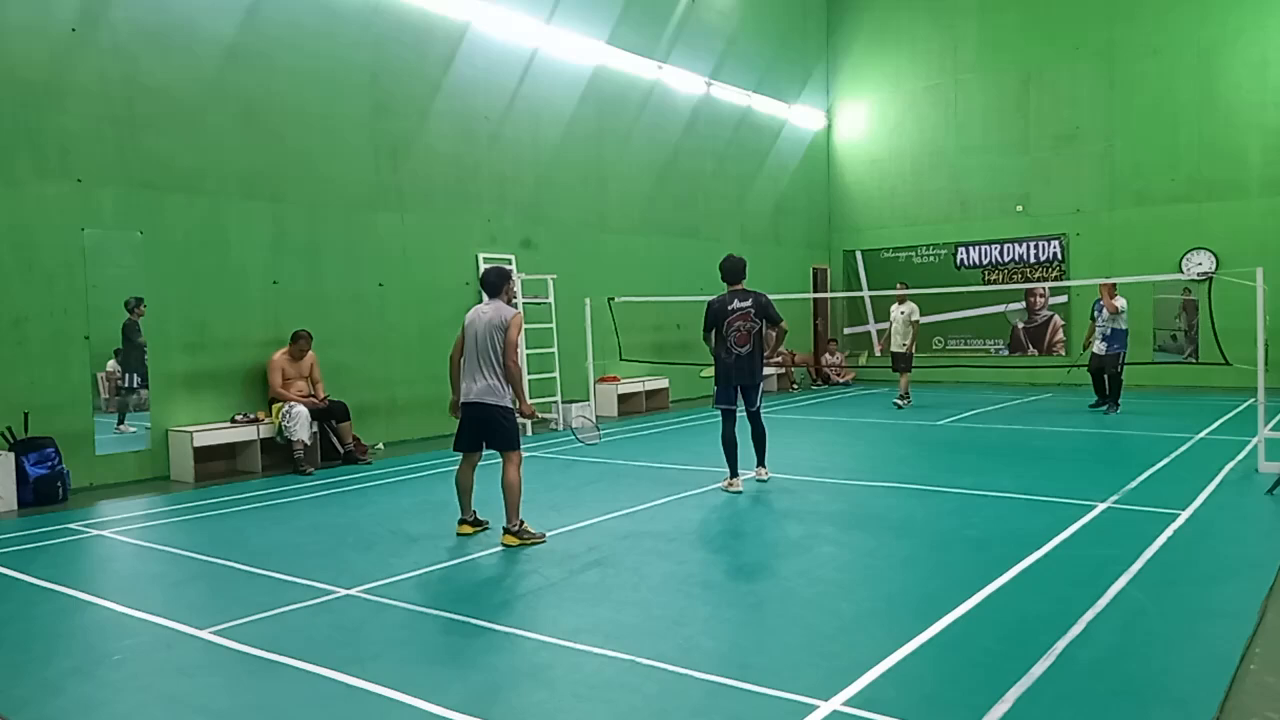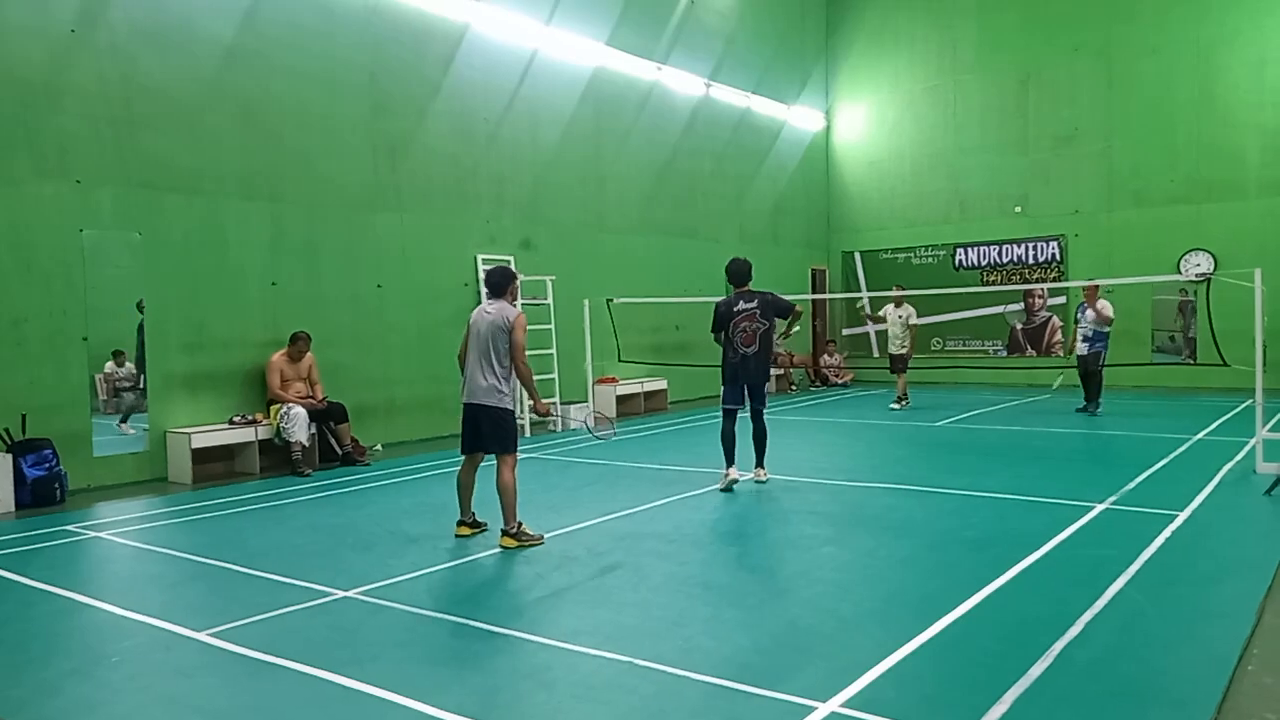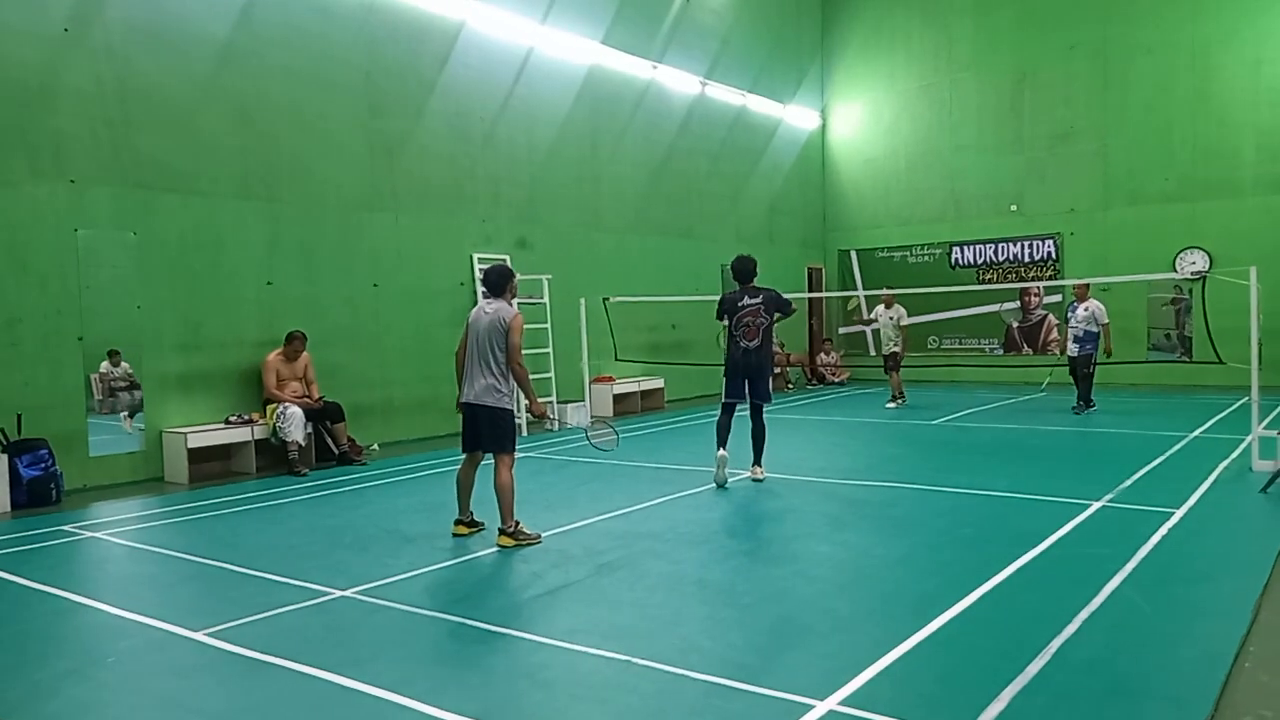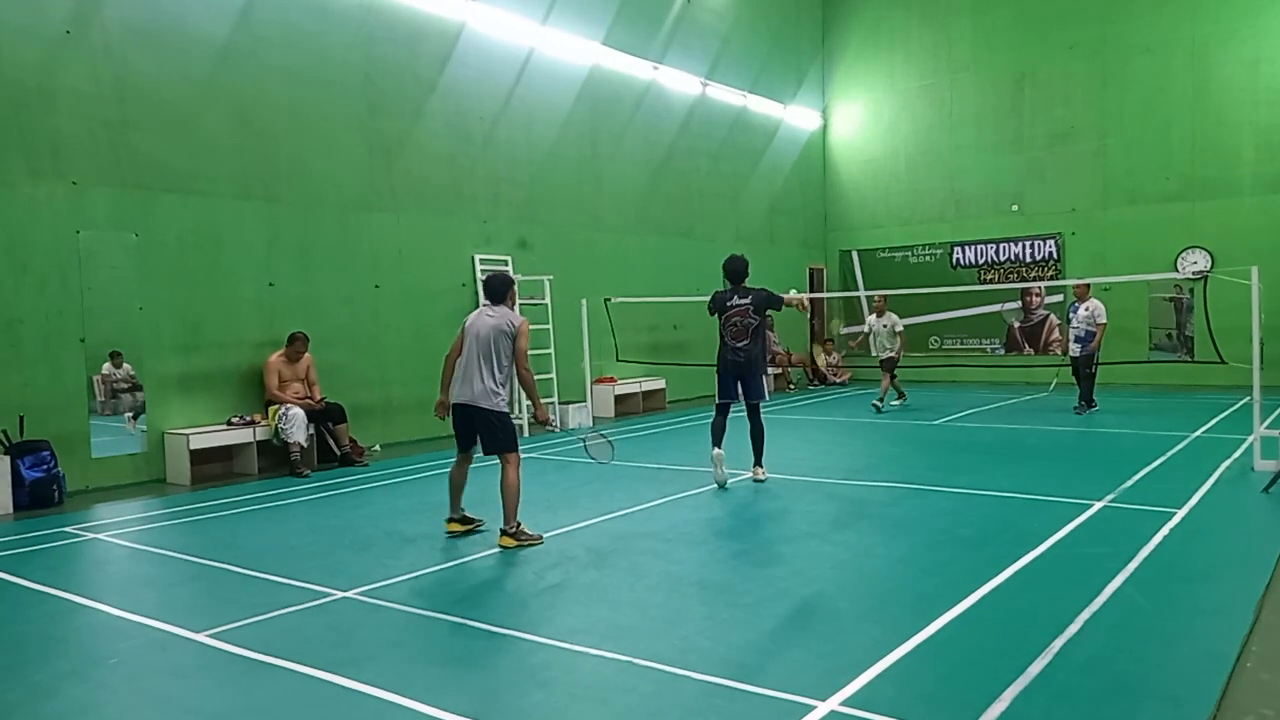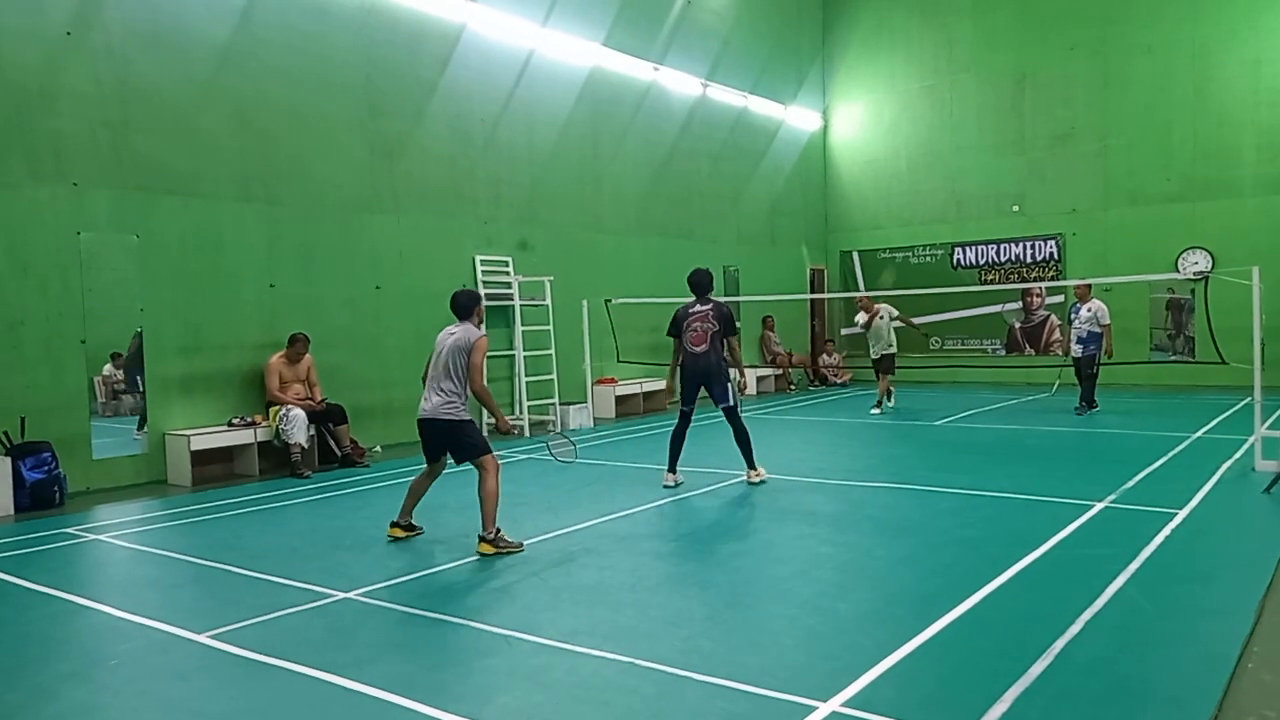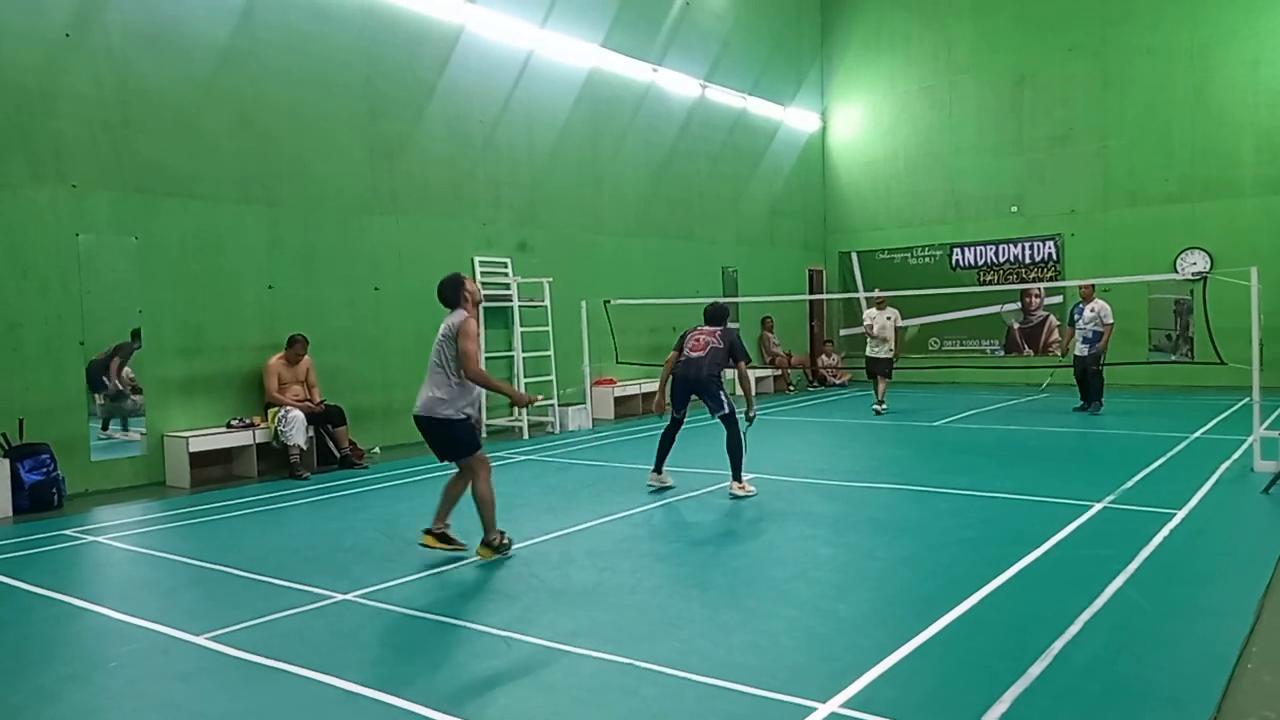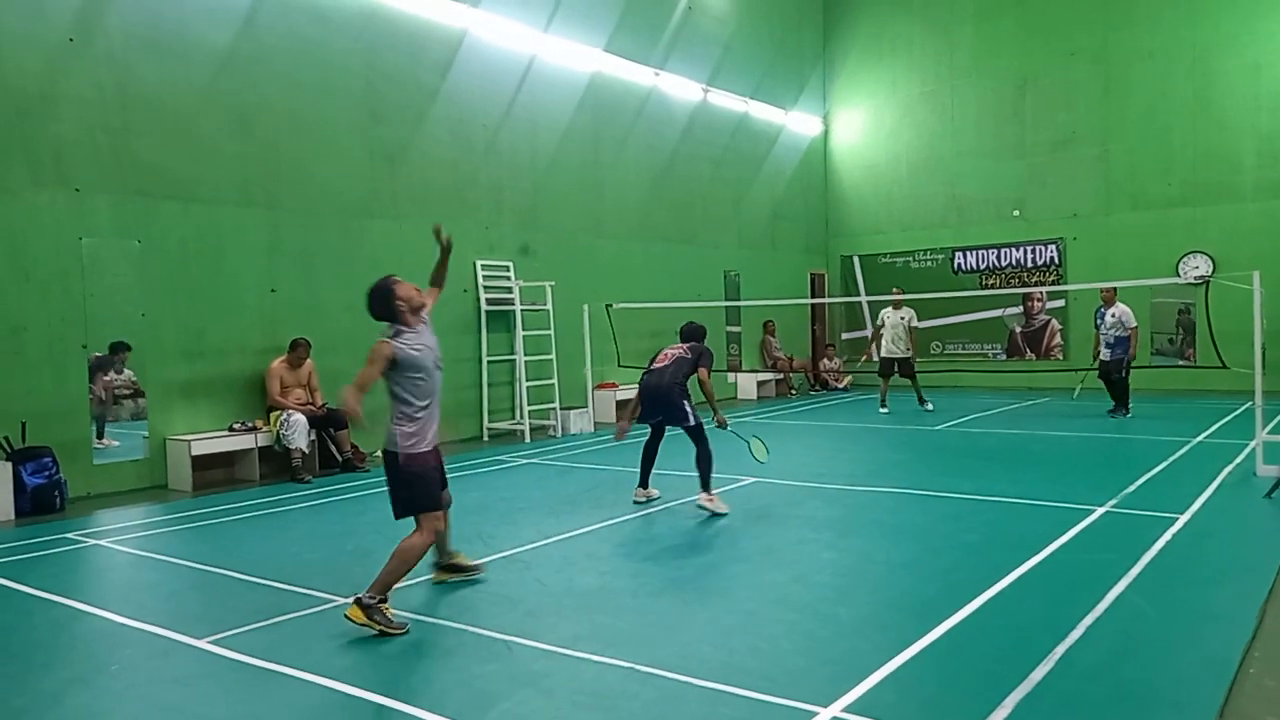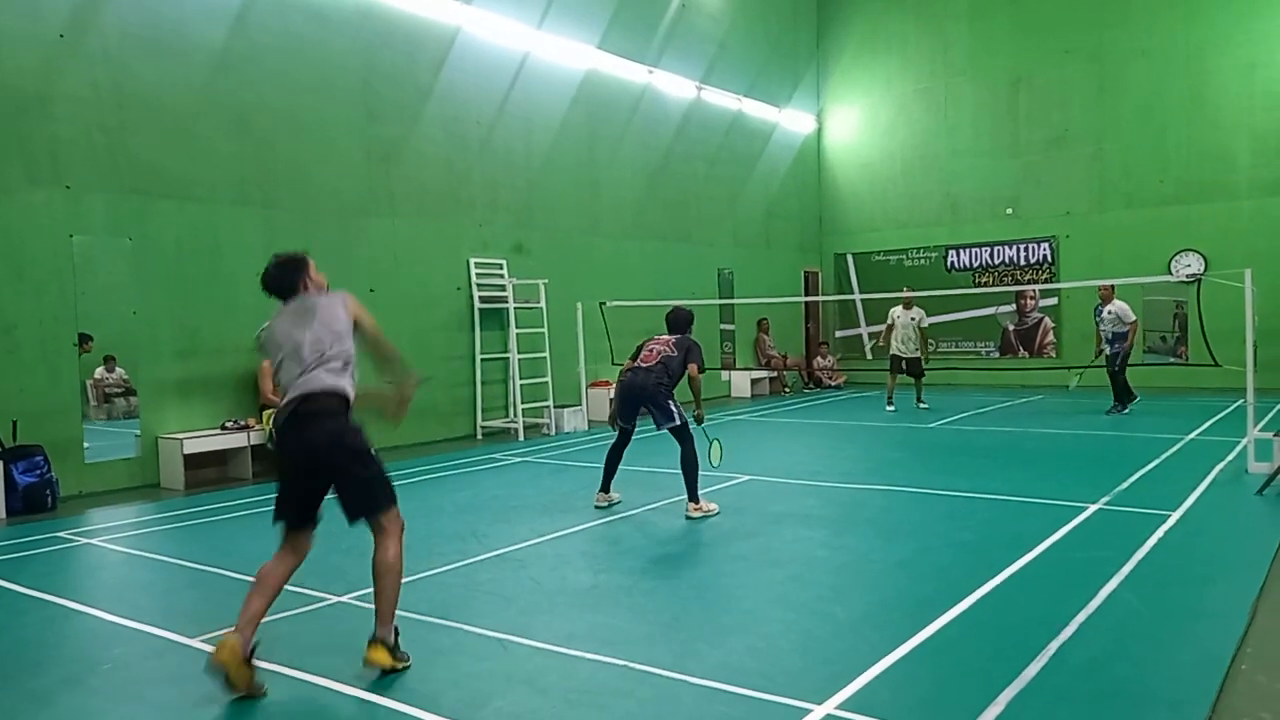
dt=0.5s
person 1, frame 1
left shoulder: (472, 314)
right shoulder: (511, 315)
left elbow: (455, 356)
right elbow: (510, 362)
left wrist: (455, 394)
right wrist: (522, 400)
left hip: (469, 398)
right hip: (496, 399)
left knee: (469, 459)
right knee: (512, 459)
left ankle: (467, 519)
right ankle: (513, 529)
person 1, frame 2
left shoulder: (476, 313)
right shoulder: (515, 316)
left elbow: (462, 356)
right elbow: (519, 363)
right wrist: (536, 400)
left hip: (472, 398)
right hip: (497, 400)
left knee: (471, 459)
right knee: (506, 462)
left ankle: (465, 520)
right ankle: (511, 530)
person 1, frame 3
left shoulder: (476, 312)
right shoulder: (512, 316)
left elbow: (460, 354)
right elbow: (516, 364)
left wrist: (461, 391)
right wrist: (533, 401)
left hip: (471, 398)
right hip: (496, 401)
left knee: (471, 459)
right knee: (504, 462)
left ankle: (464, 520)
right ankle: (508, 530)
person 1, frame 4
left shoulder: (473, 317)
right shoulder: (517, 322)
left elbow: (451, 356)
right elbow: (523, 369)
left wrist: (444, 395)
right wrist: (538, 406)
left hip: (461, 400)
right hip: (490, 402)
left knee: (463, 457)
right knee: (511, 461)
left ankle: (456, 517)
right ankle: (510, 530)
person 1, frame 5
left shoulder: (445, 333)
right shoulder: (477, 338)
right elbow: (476, 386)
right wrist: (499, 417)
left hip: (427, 415)
right hip: (451, 416)
left knee: (434, 467)
right knee: (489, 466)
left ankle: (401, 522)
right ankle: (489, 536)
person 1, frame 6
left shoulder: (453, 321)
right shoulder: (466, 321)
right elbow: (471, 371)
left wrist: (471, 412)
right wrist: (512, 394)
left hip: (429, 411)
right hip: (446, 412)
left knee: (468, 470)
right knee: (480, 469)
left ankle: (438, 530)
right ankle: (491, 540)
person 1, frame 7
left shoulder: (422, 324)
right shoulder: (388, 345)
left elbow: (434, 286)
right elbow: (356, 388)
left wrist: (444, 252)
right wrist: (349, 406)
left hip: (424, 444)
right hip: (407, 450)
left knee: (441, 506)
right knee: (431, 527)
left ankle: (446, 561)
right ankle: (368, 602)
person 1, frame 8
left shoulder: (271, 332)
right shoulder: (340, 303)
right elbow: (381, 350)
left wrist: (374, 396)
right wrist: (402, 384)
left hip: (291, 428)
right hip: (328, 421)
left knee: (292, 550)
right knee: (389, 527)
left ankle: (236, 648)
right ankle: (384, 641)
person 2, frame 1
left shoulder: (716, 304)
right shoulder: (760, 300)
left elbow: (707, 337)
right elbow: (782, 328)
right wrist: (773, 350)
left hip: (726, 371)
right hip: (753, 370)
left knee: (728, 422)
right knee: (755, 417)
left ankle: (734, 478)
right ankle: (761, 467)
person 2, frame 2
left shoulder: (723, 306)
right shoulder: (767, 300)
left elbow: (717, 337)
right elbow: (798, 310)
right wrist: (788, 330)
left hip: (733, 369)
right hip: (759, 369)
left knee: (729, 420)
right knee: (757, 417)
left ankle: (731, 468)
right ankle: (760, 469)
person 2, frame 3
left shoulder: (728, 299)
right shoulder: (769, 296)
left elbow: (719, 318)
right elbow: (791, 309)
left hip: (735, 364)
right hip: (761, 364)
left knee: (727, 411)
right knee: (757, 414)
left ankle: (721, 450)
right ankle: (757, 466)
person 2, frame 4
left shoulder: (719, 298)
right shoulder: (760, 297)
right elbow: (786, 301)
right wrist: (800, 300)
left hip: (727, 363)
right hip: (752, 364)
left knee: (721, 412)
right knee: (754, 414)
left ankle: (717, 448)
right ankle: (758, 467)
person 2, frame 5
left shoulder: (681, 313)
right shoulder: (722, 310)
left elbow: (676, 348)
right elbow: (733, 345)
left wrist: (671, 379)
right wrist: (742, 375)
left hip: (689, 369)
right hip: (715, 368)
left knee: (683, 421)
right knee: (734, 419)
left ankle: (671, 473)
right ankle: (752, 470)
person 2, frame 6
left shoulder: (690, 332)
right shoulder: (731, 335)
left elbow: (670, 360)
right elbow: (742, 371)
left wrist: (660, 392)
right wrist: (750, 404)
left hip: (681, 374)
right hip: (707, 377)
left knee: (674, 424)
right knee: (732, 425)
left ankle: (657, 474)
right ankle: (737, 483)
person 2, frame 7
left shoulder: (665, 351)
right shoulder: (702, 350)
right elbow: (703, 377)
left wrist: (627, 419)
right wrist: (717, 412)
left hip: (648, 387)
right hip: (671, 388)
left knee: (656, 434)
right knee: (701, 441)
left ankle: (643, 489)
right ankle: (706, 495)
person 2, frame 8
left shoulder: (650, 341)
right shoulder: (690, 344)
left elbow: (624, 369)
right elbow: (693, 374)
left wrist: (615, 406)
right wrist: (699, 407)
left hip: (629, 385)
right hip: (655, 388)
left knee: (622, 439)
right knee: (686, 440)
left ankle: (604, 493)
right ankle: (694, 503)
